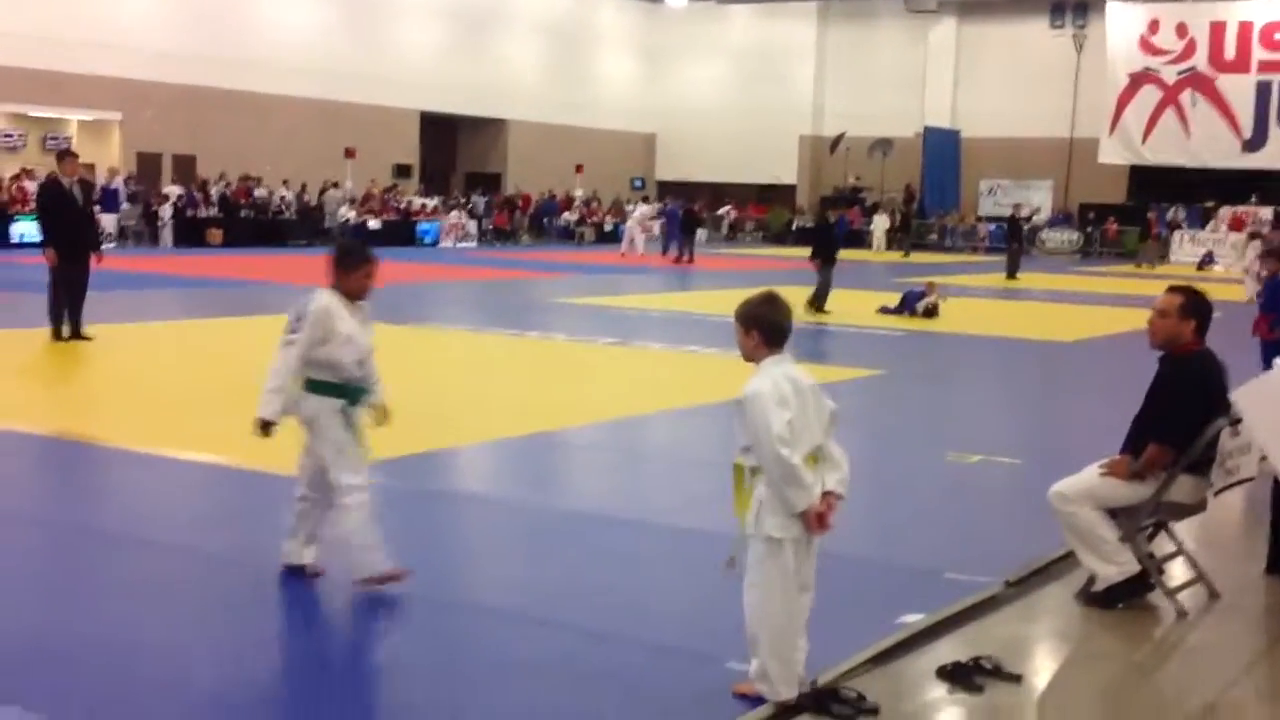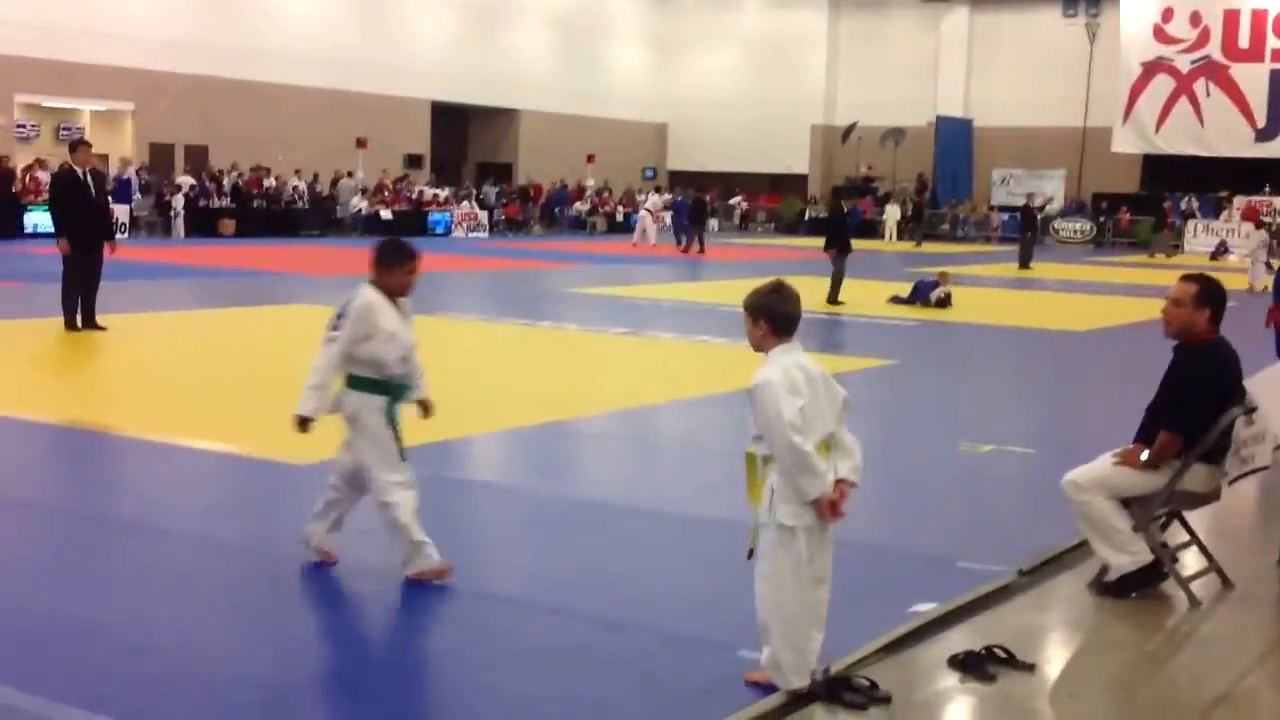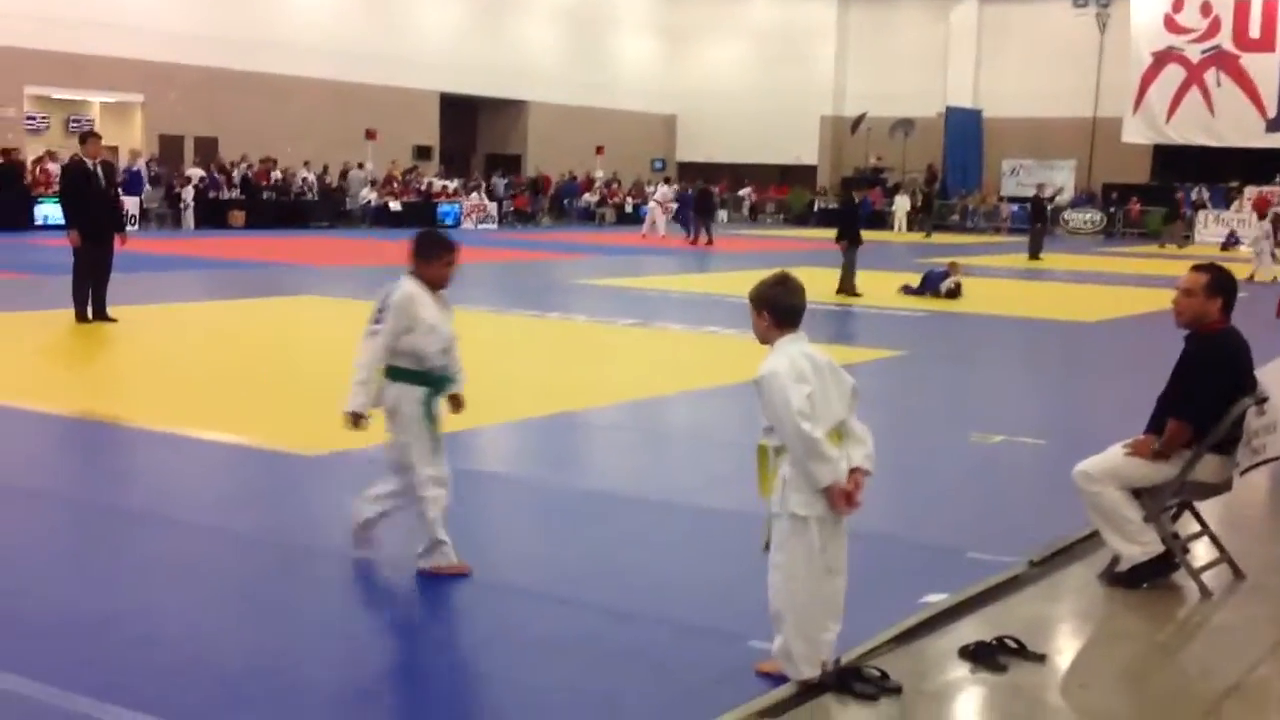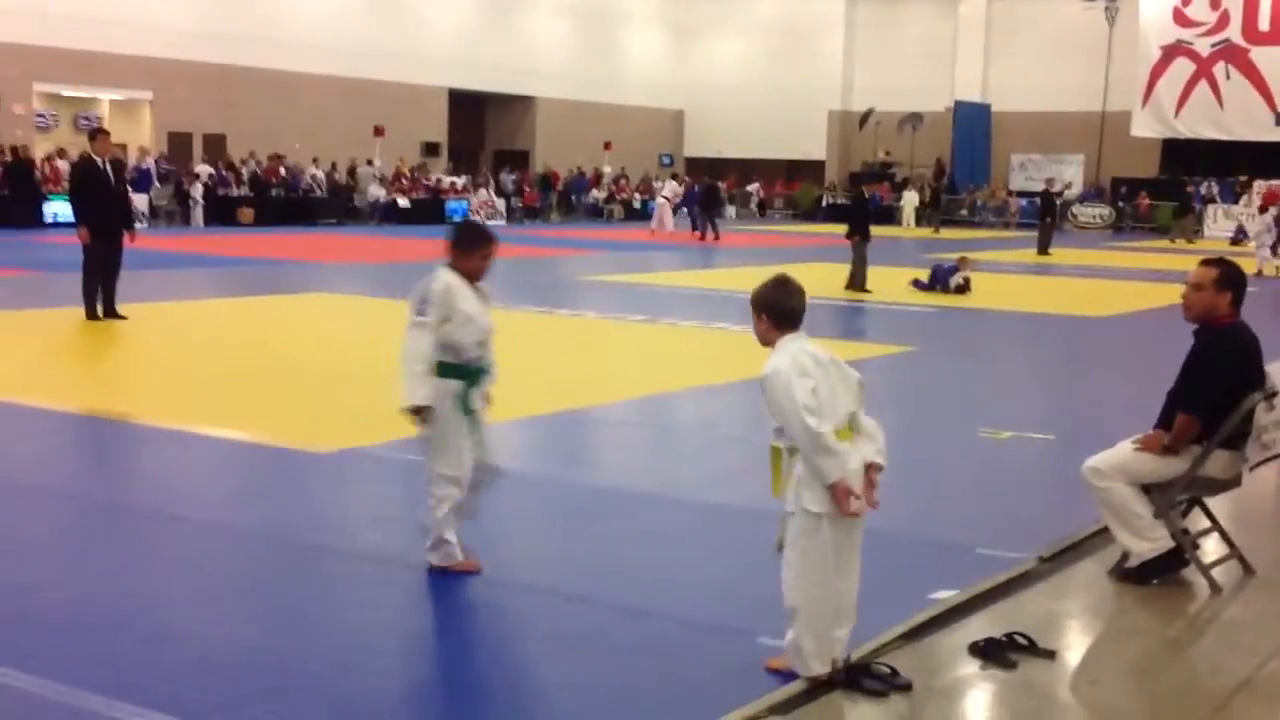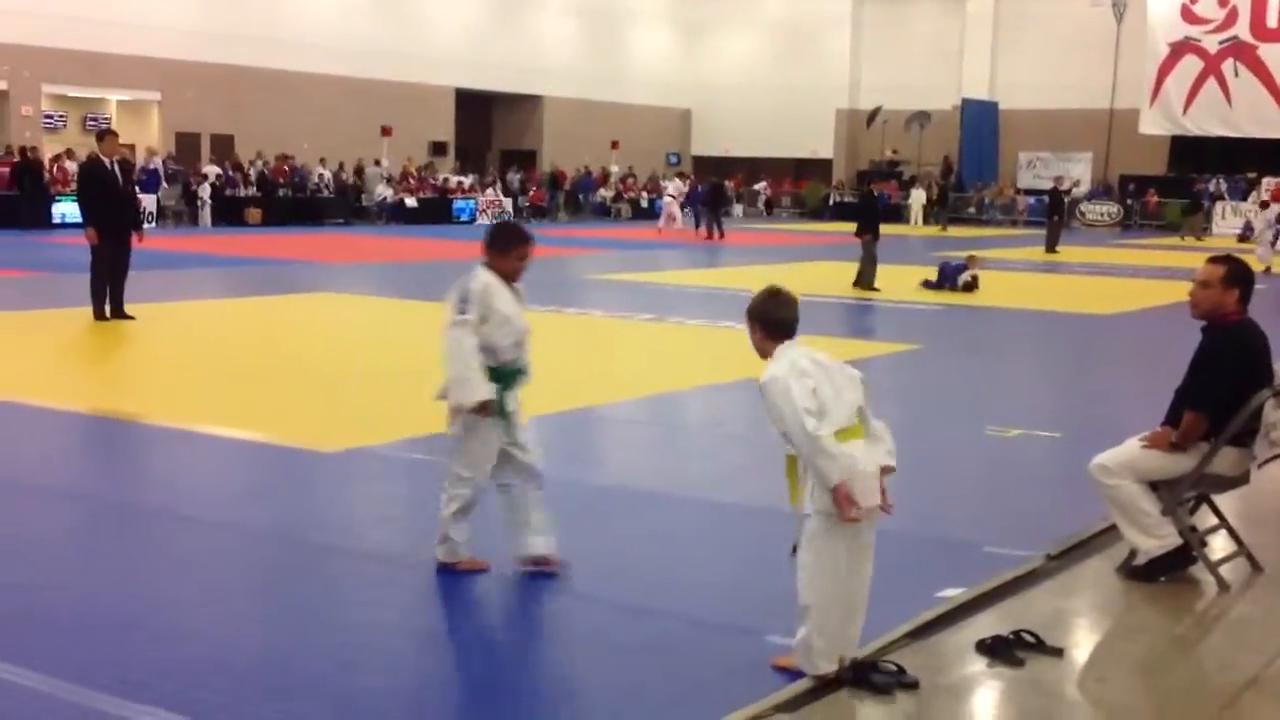
dt=0.1s
person 1, frame 1
left shoulder: (759, 390)
right shoulder: (801, 379)
left elbow: (778, 456)
right elbow: (826, 438)
left wrist: (803, 505)
right wrist: (829, 490)
left hip: (777, 506)
right hip: (806, 500)
left knee: (769, 598)
right knee: (794, 593)
left ankle: (775, 685)
right ankle: (787, 673)
person 1, frame 2
left shoulder: (768, 379)
right shoulder: (813, 368)
left elbow: (791, 444)
right elbow: (839, 427)
left wrist: (817, 492)
right wrist: (842, 479)
left hip: (790, 494)
right hip: (818, 488)
left knee: (780, 586)
right knee: (811, 580)
left ankle: (787, 673)
right ankle: (803, 661)
person 1, frame 3
left shoulder: (775, 370)
right shoulder: (819, 358)
left elbow: (801, 433)
right elbow: (849, 416)
left wrist: (829, 481)
right wrist: (856, 468)
left hip: (802, 484)
right hip: (831, 478)
left knee: (793, 576)
right knee: (827, 572)
left ankle: (798, 663)
right ankle: (818, 652)
person 1, frame 4
left shoulder: (778, 367)
right shoulder: (823, 355)
left elbow: (808, 428)
right elbow: (858, 413)
left wrist: (835, 481)
right wrist: (870, 465)
left hip: (820, 482)
right hip: (851, 471)
left knee: (807, 572)
right knee: (840, 570)
left ankle: (808, 660)
right ankle: (829, 650)
person 1, frame 5
left shoulder: (776, 375)
right shoulder: (819, 360)
left elbow: (808, 433)
right elbow: (865, 414)
left wrist: (836, 484)
right wrist: (880, 467)
left hip: (834, 478)
right hip: (864, 471)
left knee: (822, 574)
right knee: (852, 571)
left ankle: (816, 659)
right ankle: (842, 651)
person 2, frame 1
left shoulder: (355, 310)
right shoulder: (318, 309)
right elbow: (290, 359)
left wrist: (375, 399)
right wrist: (270, 410)
left hip: (346, 406)
right hip: (326, 407)
left knee: (318, 484)
right knee: (352, 485)
left ankle: (297, 554)
right ankle: (370, 565)
person 2, frame 2
left shoulder: (396, 306)
right shoulder: (360, 306)
right elbow: (331, 356)
left wrist: (419, 392)
right wrist: (311, 406)
left hip: (383, 403)
right hip: (367, 403)
left knee: (353, 477)
right knee: (395, 483)
left ankle: (318, 535)
right ankle: (421, 561)
person 2, frame 3
left shoulder: (436, 298)
right shoulder: (401, 298)
right elbow: (374, 350)
left wrist: (453, 387)
right wrist: (359, 403)
left hip: (424, 395)
right hip: (408, 396)
left knee: (407, 473)
right knee: (431, 477)
left ankle: (366, 517)
right ankle: (438, 556)
person 2, frame 4
left shoulder: (473, 290)
right shoulder: (438, 288)
right elbow: (417, 343)
left wrist: (482, 384)
right wrist: (418, 397)
left hip: (465, 392)
right hip: (443, 394)
left knee: (479, 468)
right knee: (452, 474)
left ankle: (442, 535)
right ankle: (443, 553)
person 2, frame 5
left shoulder: (508, 290)
right shoulder: (476, 288)
right elbow: (461, 343)
right wrist: (475, 394)
left hip: (501, 394)
right hip: (483, 396)
left knee: (526, 468)
right knee: (469, 475)
left ankle: (536, 549)
right ankle: (450, 552)
person 3, frame 1
left shoulder: (1185, 370)
right shoulder: (1201, 363)
left elbow: (1168, 442)
left wrist: (1135, 470)
right wrist: (1132, 460)
left hip: (1174, 477)
right hip: (1182, 471)
left knee: (1066, 494)
right knee: (1090, 480)
left ankle: (1123, 575)
right ankle: (1121, 564)
person 3, frame 2
left shoulder: (1198, 359)
right shoulder: (1216, 351)
left elbow: (1178, 428)
left wrist: (1148, 459)
right wrist: (1145, 450)
left hip: (1187, 466)
right hip: (1194, 459)
left knee: (1079, 483)
right knee: (1103, 469)
left ankle: (1136, 564)
right ankle: (1137, 553)
person 3, frame 3
left shoulder: (1209, 349)
right shoulder: (1227, 341)
left elbow: (1187, 417)
left wrist: (1159, 449)
right wrist: (1156, 440)
left hip: (1199, 457)
right hip: (1205, 450)
left knee: (1090, 473)
right knee: (1114, 459)
left ankle: (1147, 555)
right ankle: (1151, 542)
person 3, frame 4
left shoulder: (1218, 343)
right shoulder: (1237, 335)
left elbow: (1194, 411)
left wrist: (1168, 444)
right wrist: (1165, 435)
left hip: (1208, 451)
right hip: (1217, 444)
left knee: (1099, 469)
right knee: (1123, 456)
left ankle: (1156, 551)
right ankle: (1159, 539)
person 3, frame 5
left shoulder: (1226, 340)
right shoulder: (1245, 333)
left elbow: (1202, 408)
left wrist: (1176, 441)
right wrist: (1174, 432)
left hip: (1216, 449)
right hip: (1226, 442)
left knee: (1107, 466)
right knee: (1131, 453)
left ankle: (1164, 548)
right ankle: (1171, 532)
person 4, frame 1
left shoulder: (85, 186)
right shoulder: (48, 188)
left elbow: (90, 217)
right elbow: (44, 218)
left wrist: (96, 245)
right wrist: (48, 246)
left hip: (81, 248)
right hip: (60, 248)
left knee: (79, 289)
right knee: (59, 289)
left ankle: (76, 329)
right ankle: (57, 330)
person 4, frame 2
left shoulder: (98, 176)
right shoulder: (61, 177)
left elbow: (104, 207)
right elbow: (56, 209)
left wrist: (109, 235)
right wrist: (61, 236)
left hip: (94, 237)
right hip: (73, 238)
left knee: (92, 279)
right knee: (72, 279)
left ankle: (89, 318)
right ankle: (70, 320)
person 4, frame 3
left shoulder: (108, 167)
right shoulder: (71, 169)
left elbow: (115, 199)
right elbow: (66, 201)
left wrist: (120, 227)
right wrist: (72, 228)
left hip: (105, 229)
right hip: (84, 230)
left knee: (103, 271)
right knee: (83, 271)
left ankle: (99, 310)
right ankle: (81, 312)
person 4, frame 4
left shoulder: (117, 165)
right shoulder: (81, 167)
left elbow: (124, 196)
right elbow: (76, 198)
left wrist: (129, 224)
right wrist: (81, 225)
left hip: (114, 227)
right hip: (93, 227)
left knee: (112, 268)
right knee: (92, 268)
left ankle: (109, 308)
right ankle: (91, 309)
person 4, frame 5
left shoulder: (125, 165)
right shoulder: (89, 167)
left elbow: (132, 196)
right elbow: (84, 198)
left wrist: (137, 224)
right wrist: (89, 226)
left hip: (122, 228)
right hip: (101, 228)
left knee: (120, 269)
right knee: (100, 269)
left ankle: (117, 308)
right ankle: (99, 310)
